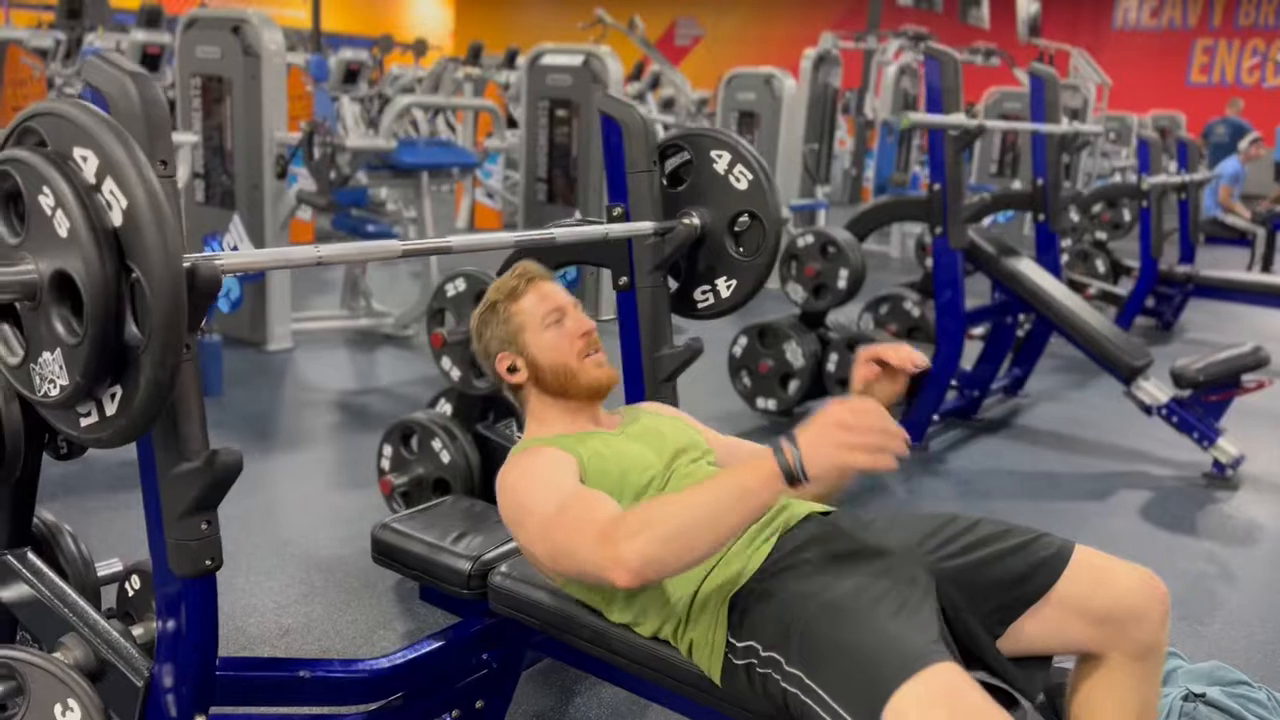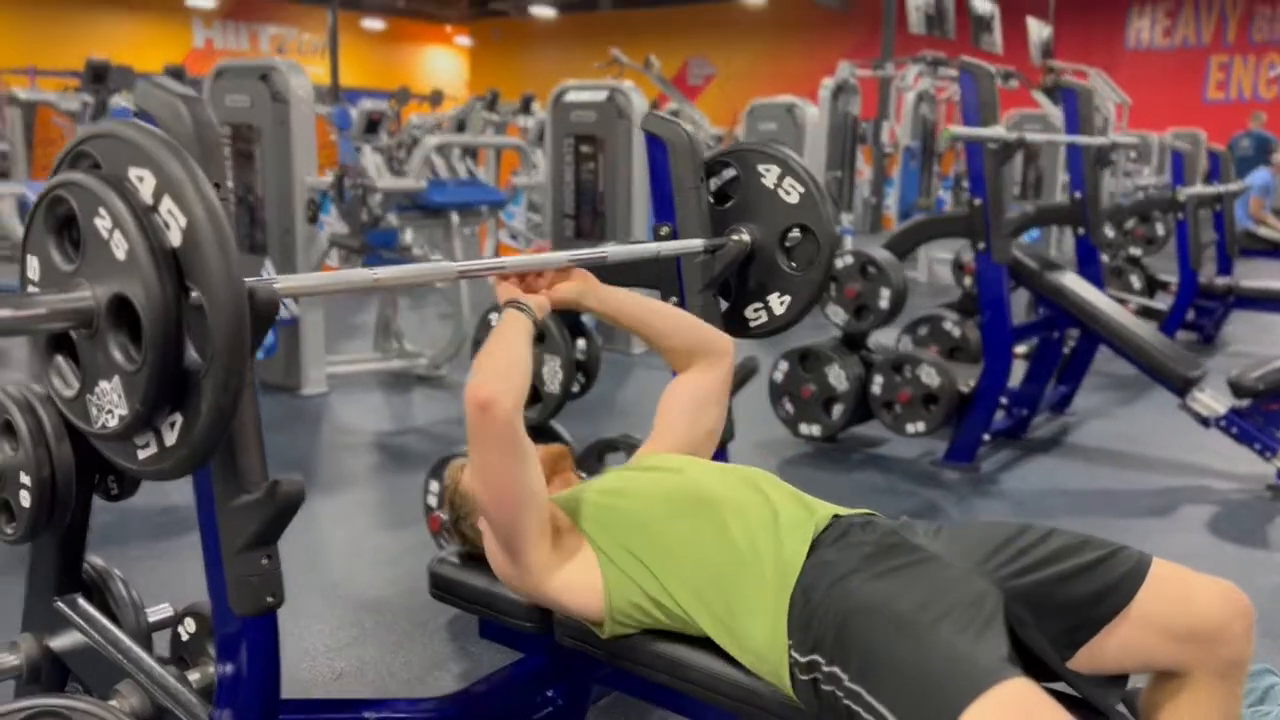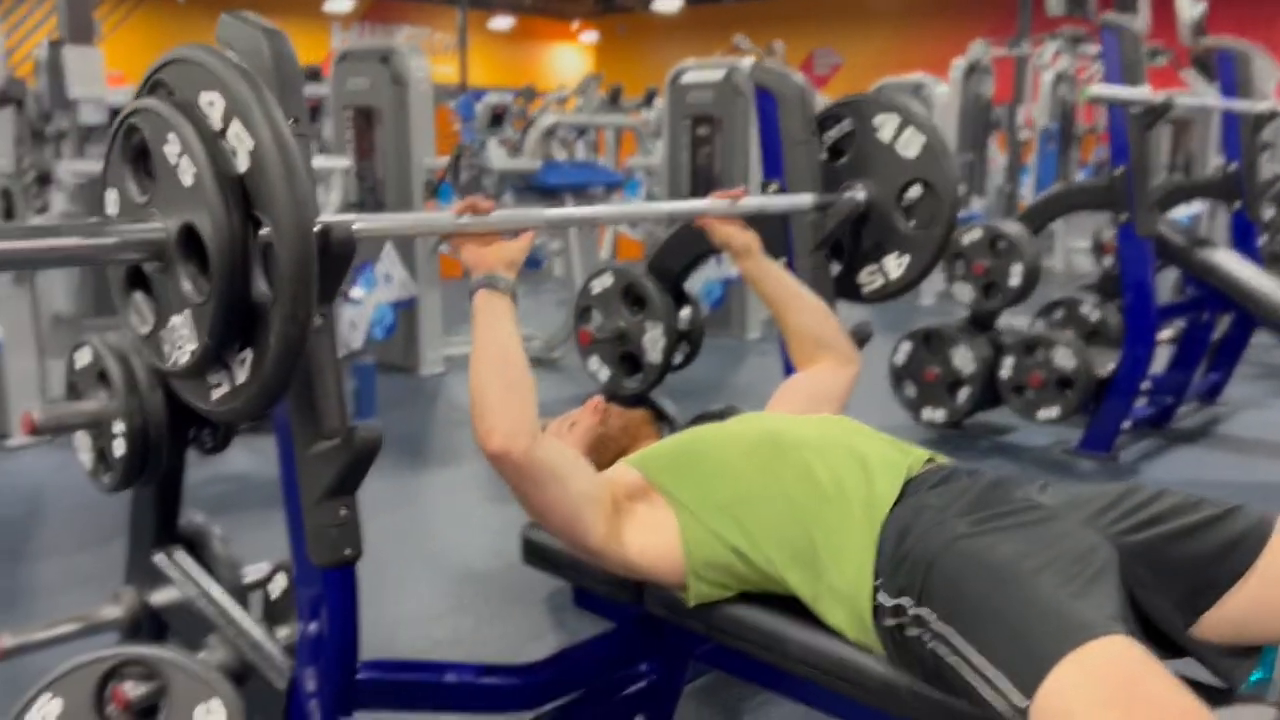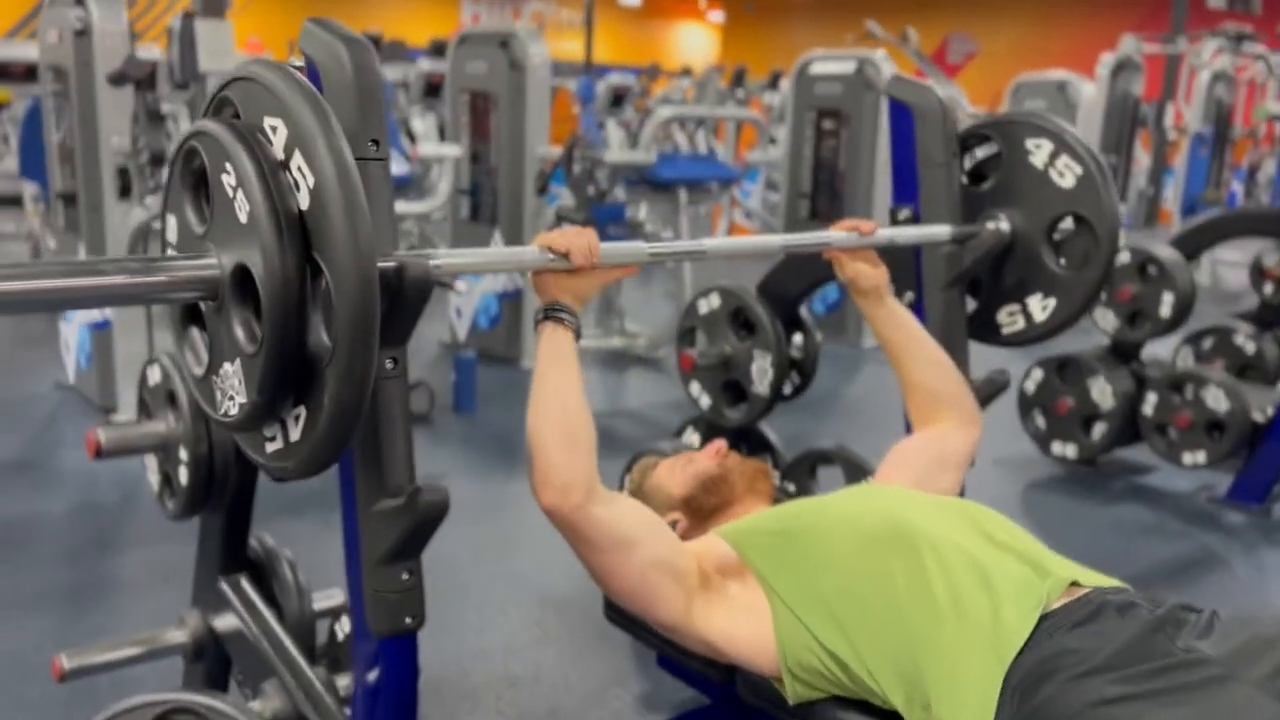
dt=0.7s
person 1, frame 1
left shoulder: (646, 418)
right shoulder: (532, 473)
right elbow: (627, 557)
left wrist: (860, 408)
right wrist: (792, 458)
left hip: (848, 539)
right hip: (759, 598)
left knee: (1137, 605)
person 1, frame 2
left shoulder: (642, 471)
right shoulder: (537, 547)
left elbow: (713, 357)
right elbow: (488, 407)
left wrist: (594, 299)
right wrist: (519, 312)
left hip: (895, 542)
right hip: (823, 600)
left knee: (1219, 621)
person 1, frame 3
left shoulder: (733, 441)
right shoulder: (618, 509)
left elbow: (832, 360)
right elbow: (505, 440)
left wrist: (749, 256)
right wrist: (492, 285)
person 1, frame 4
left shoulder: (860, 506)
right shoulder: (711, 579)
left elbow: (954, 423)
right elbow: (570, 493)
left wrist: (876, 298)
right wrist: (560, 314)
